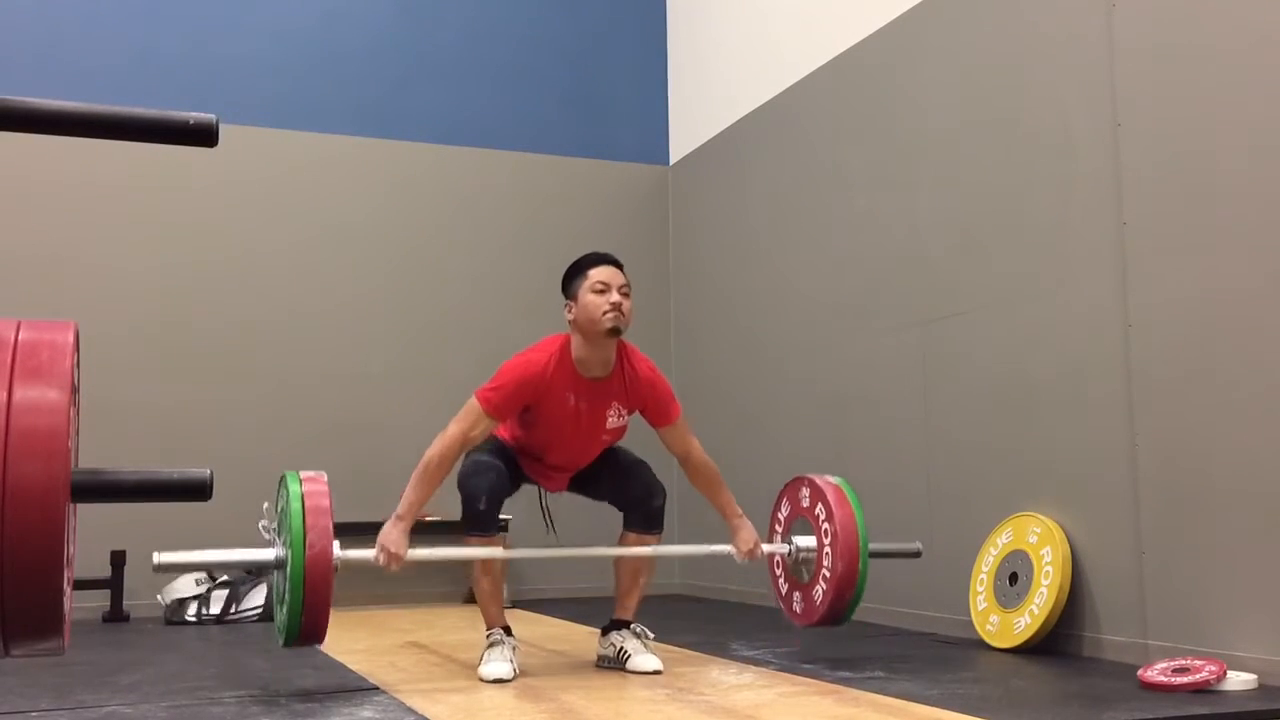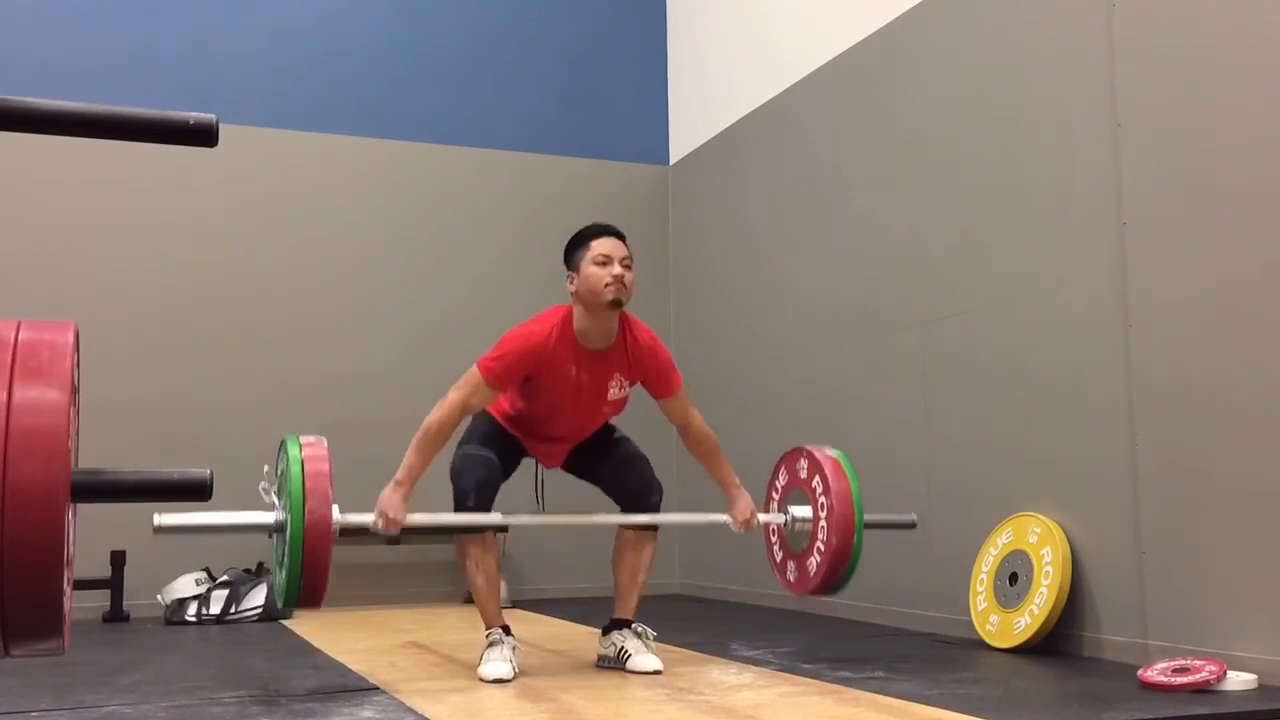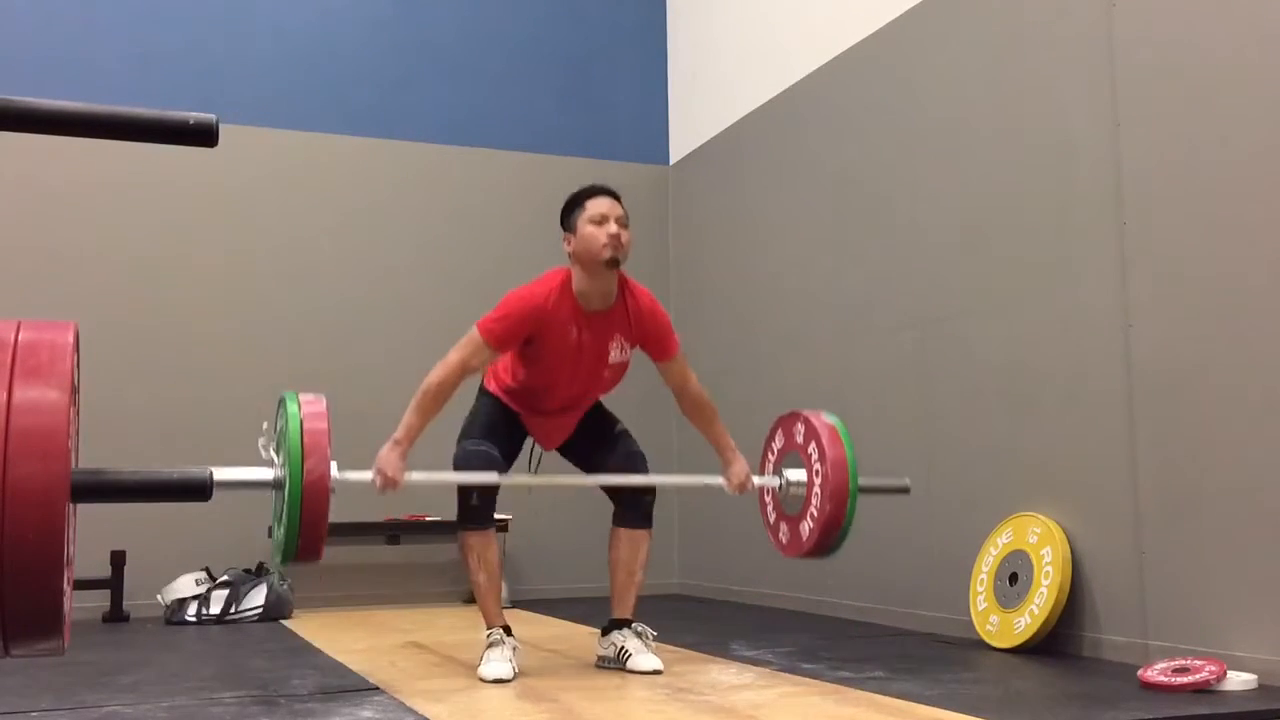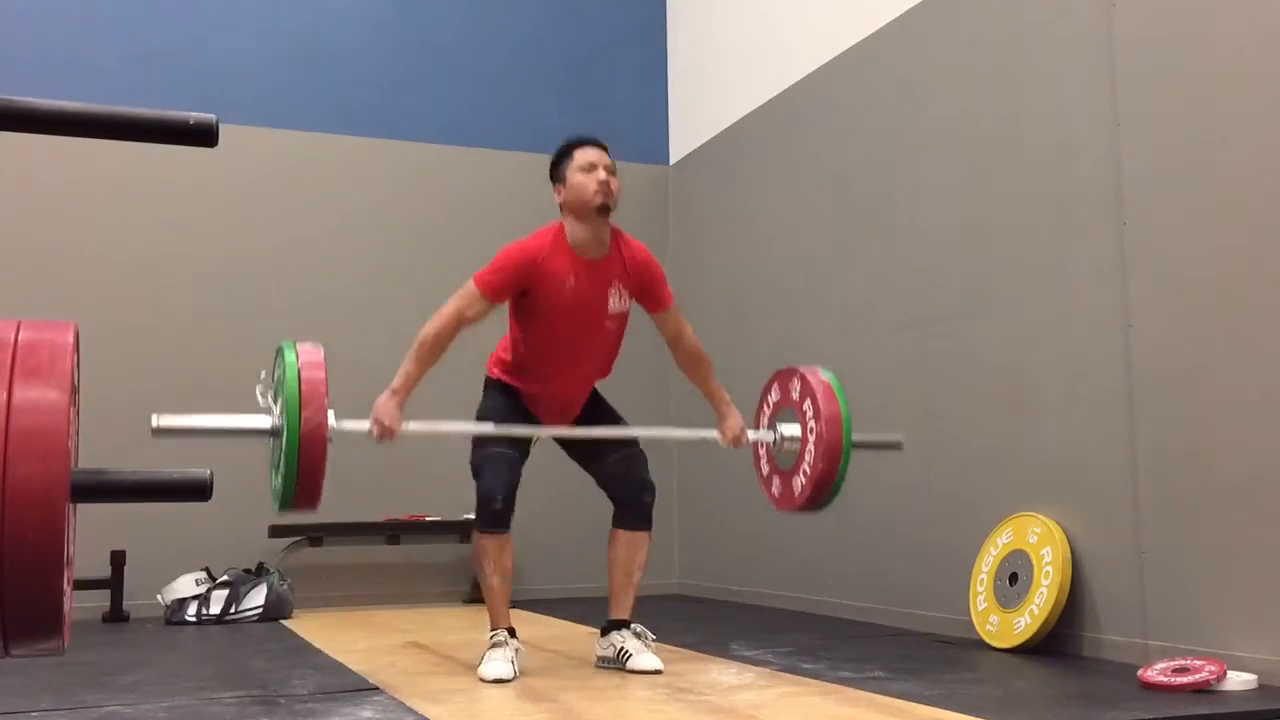
dt=0.1s
person 1, frame 1
left shoulder: (641, 376)
right shoulder: (534, 368)
left elbow: (689, 452)
right elbow: (454, 440)
left wrist: (738, 522)
right wrist: (399, 523)
left hip: (584, 459)
right hip: (515, 450)
left knee: (648, 496)
right knee: (478, 491)
left ankle: (619, 633)
right ankle: (498, 639)
person 1, frame 2
left shoulder: (643, 345)
right shoulder: (538, 337)
left elbow: (688, 423)
right elbow: (456, 406)
left wrist: (733, 491)
right wrist: (400, 486)
left hip: (582, 432)
right hip: (507, 424)
left knee: (644, 493)
right knee: (472, 485)
left ankle: (621, 634)
right ankle: (498, 640)
person 1, frame 3
left shoulder: (642, 310)
right shoulder: (537, 300)
left elbow: (687, 388)
right elbow: (454, 367)
left wrist: (731, 457)
right wrist: (397, 445)
left hip: (579, 411)
right hip: (508, 405)
left knee: (637, 491)
right knee: (474, 495)
left ankle: (619, 633)
right ankle: (498, 638)
person 1, frame 4
left shoulder: (637, 262)
right shoulder: (531, 255)
left elbow: (682, 338)
right elbow: (452, 319)
left wrist: (724, 407)
right wrist: (396, 394)
left hip: (583, 396)
right hip: (515, 391)
left knee: (636, 490)
right knee: (494, 499)
left ankle: (618, 633)
right ankle: (501, 639)
